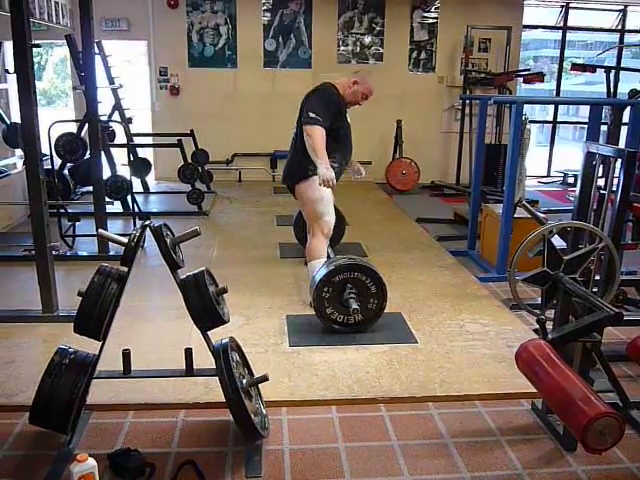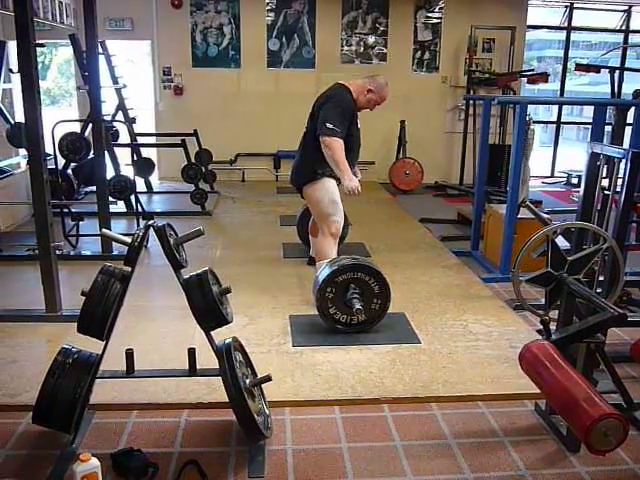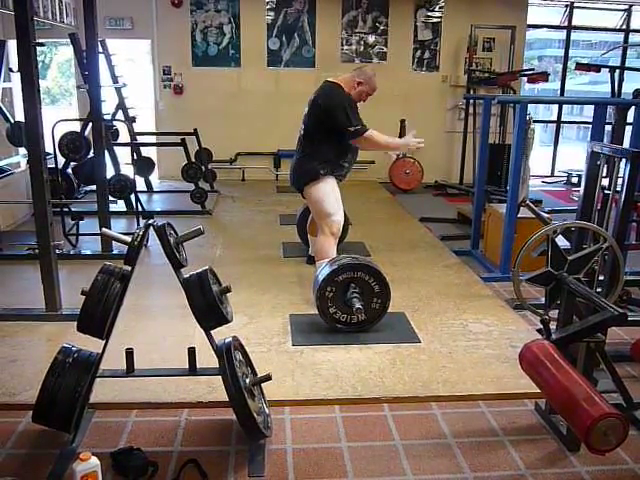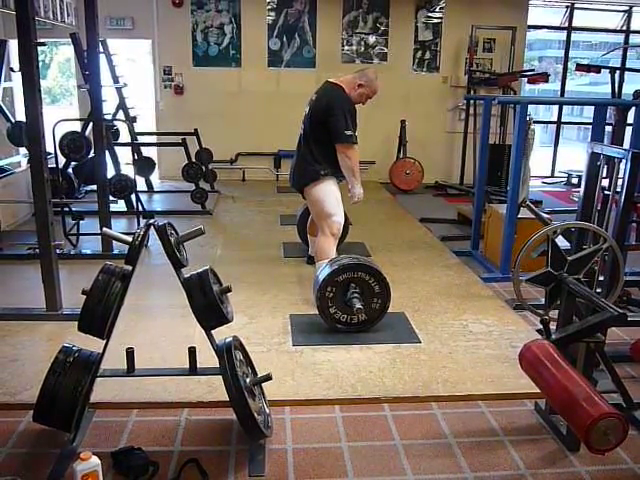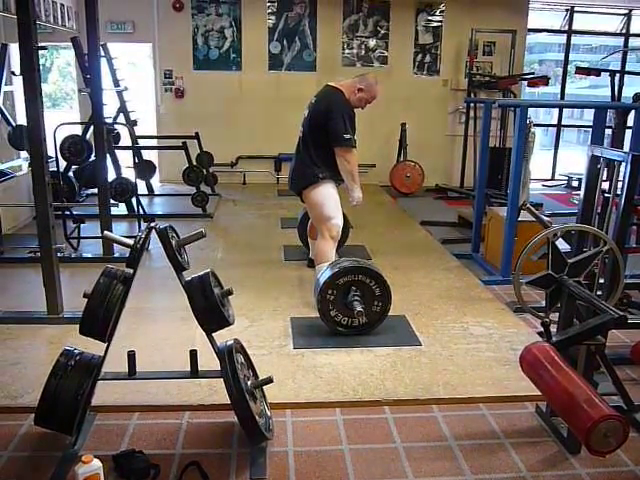
dt=1s
person 1, frame 1
left shoulder: (335, 101)
right shoulder: (326, 97)
right elbow: (313, 129)
left wrist: (350, 163)
right wrist: (323, 164)
left hip: (315, 172)
right hip: (310, 172)
left knee: (319, 219)
right knee: (323, 227)
left ankle: (315, 263)
person 1, frame 2
left shoulder: (341, 96)
right shoulder: (340, 101)
right elbow: (329, 140)
left wrist: (350, 168)
right wrist: (346, 176)
left hip: (317, 170)
right hip: (317, 172)
left knee: (321, 215)
right knee: (332, 227)
left ankle: (316, 255)
person 1, frame 3
left shoulder: (331, 92)
right shoulder: (338, 99)
left elbow: (354, 135)
right elbow: (361, 138)
left wrist: (390, 145)
right wrist: (401, 144)
left hip: (315, 168)
right hip: (317, 172)
left knee: (321, 213)
right knee: (333, 226)
left ankle: (315, 254)
person 1, frame 4
left shoulder: (328, 90)
right shoulder: (340, 102)
right elbow: (346, 148)
right wrist: (356, 183)
left hip: (311, 167)
right hip: (317, 171)
left knee: (320, 215)
right knee: (332, 226)
left ankle: (314, 254)
person 1, frame 5
left shoulder: (328, 94)
right shoulder: (340, 106)
right elbow: (345, 152)
right wrist: (355, 188)
left hip: (310, 171)
right hip: (316, 174)
left knee: (320, 219)
right knee: (331, 230)
left ankle: (315, 258)
